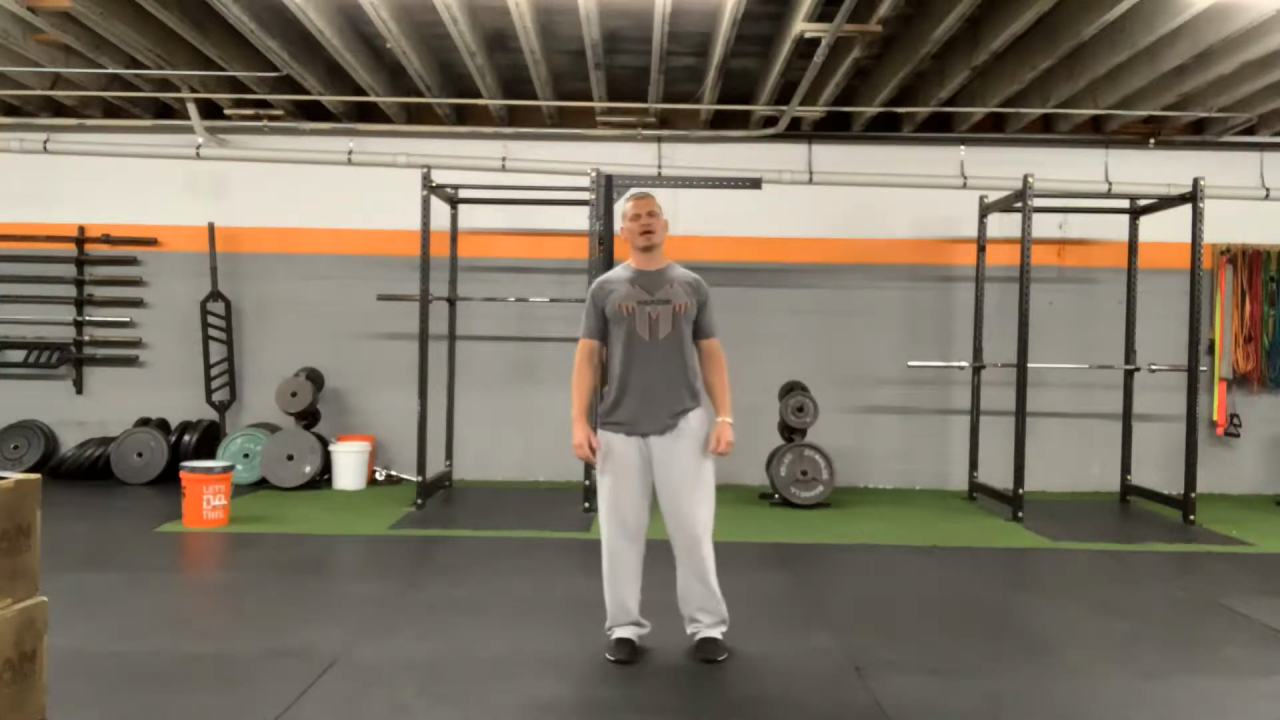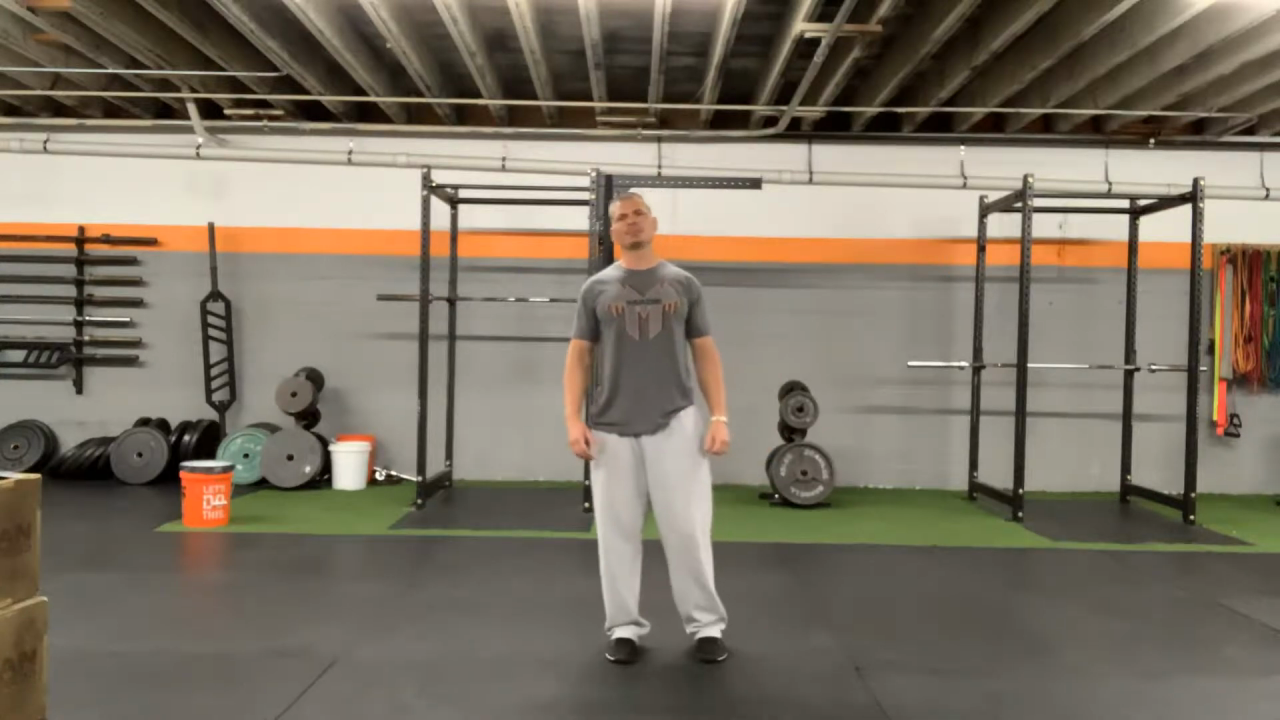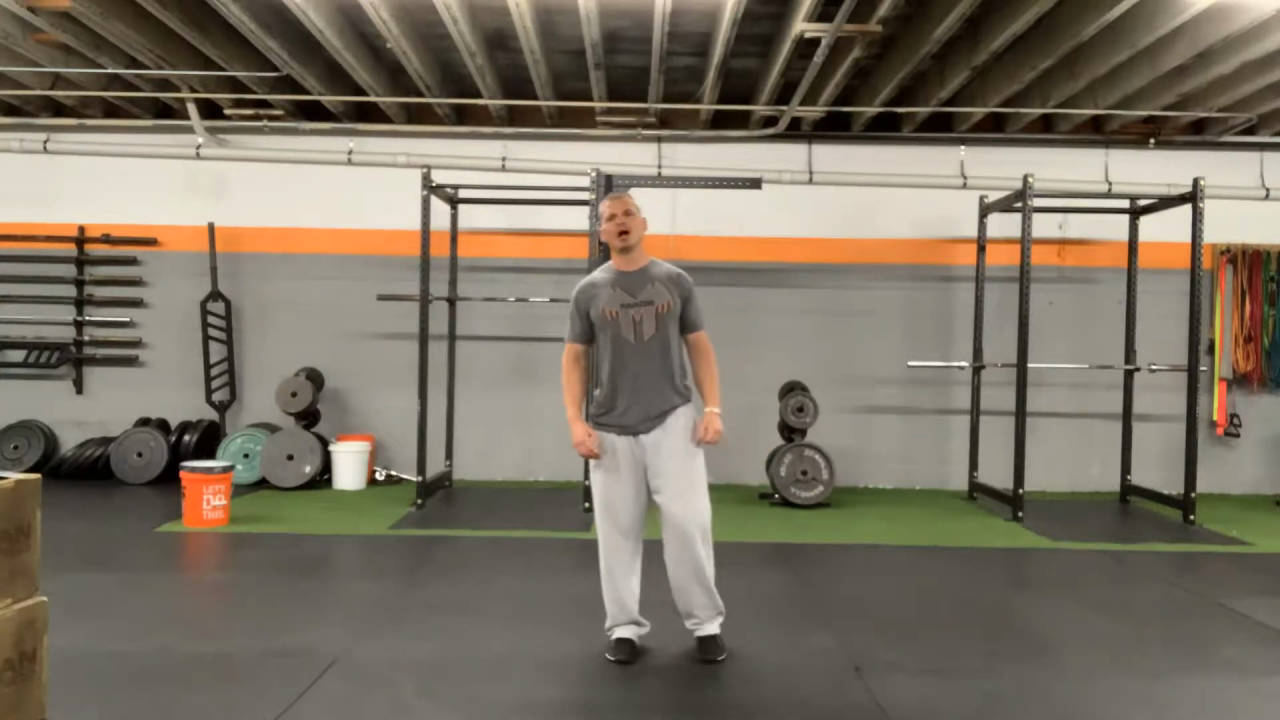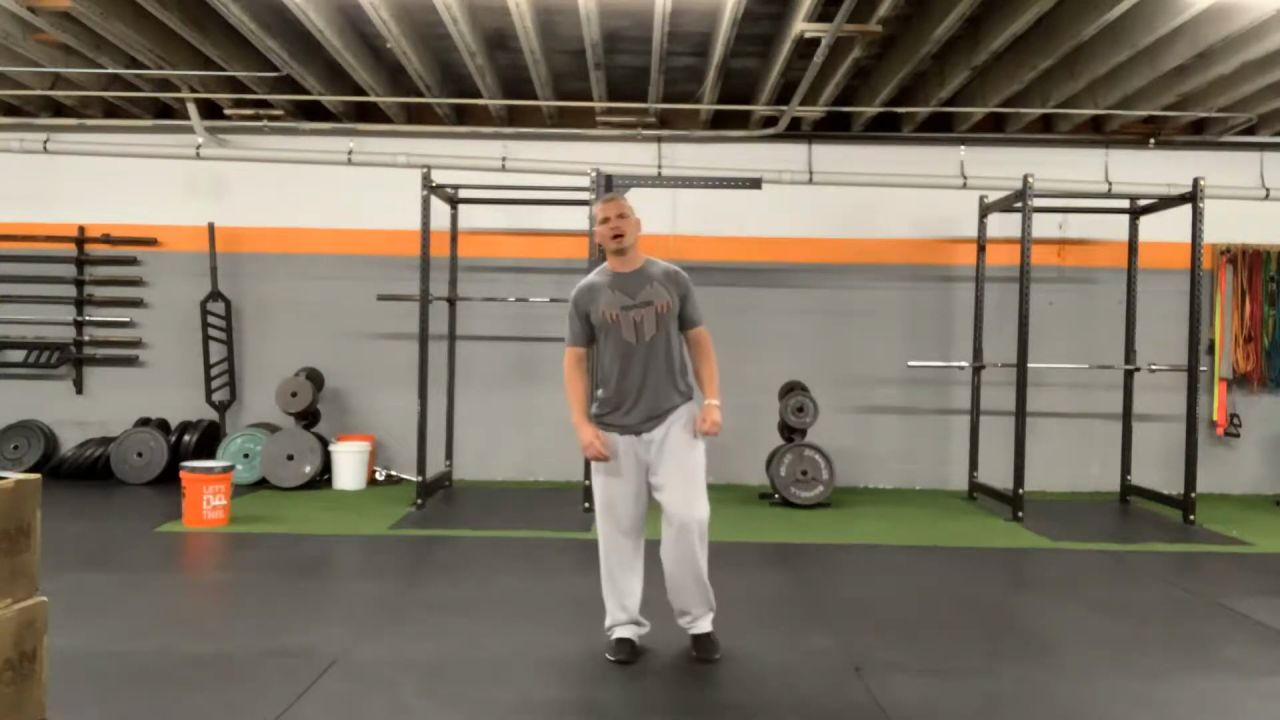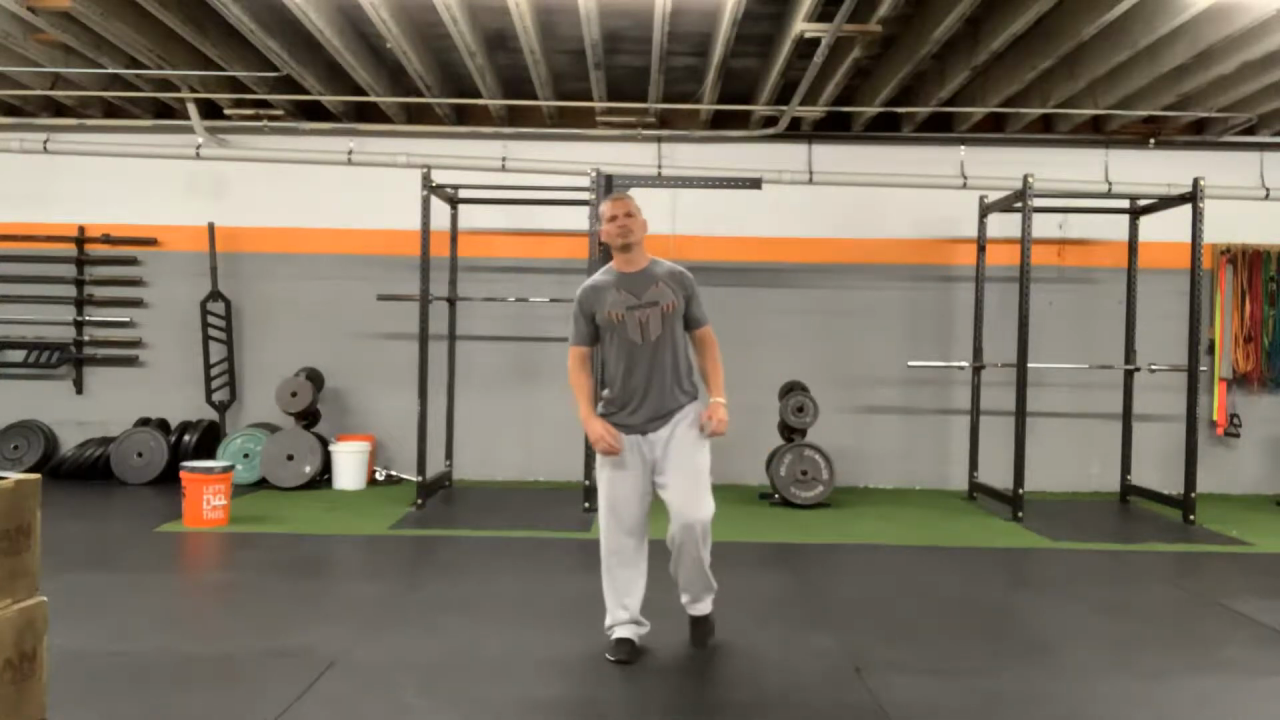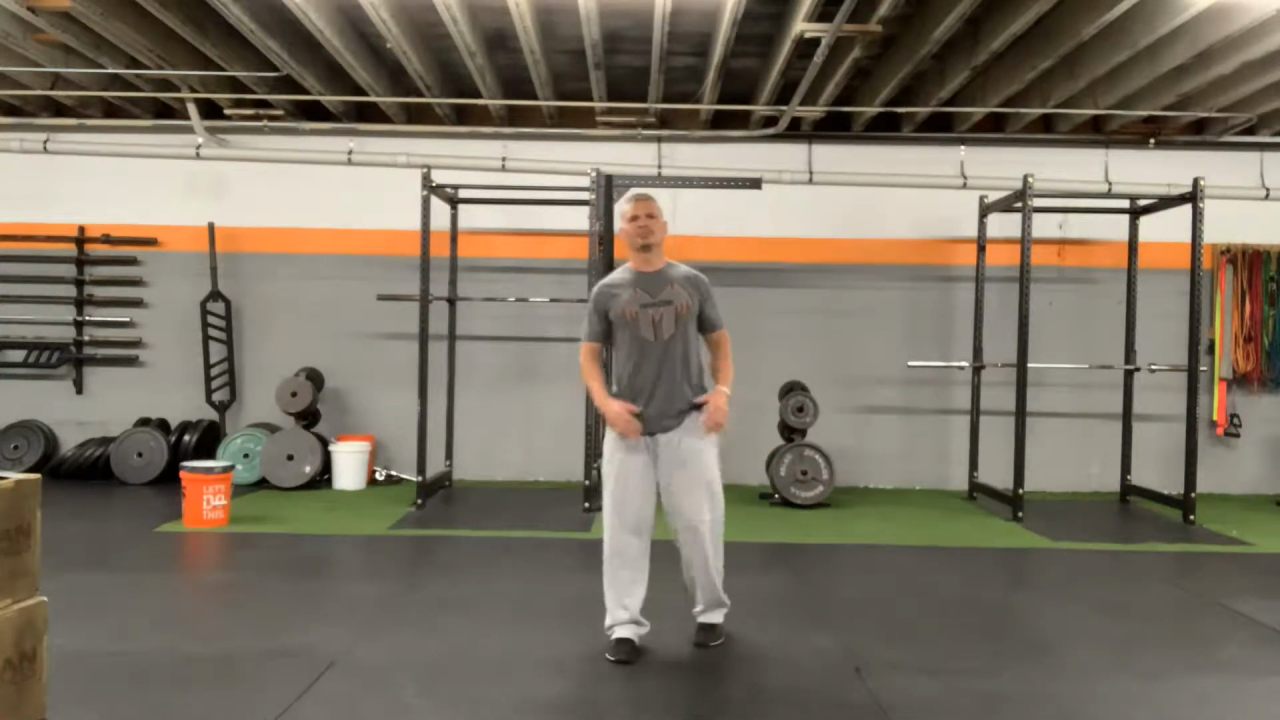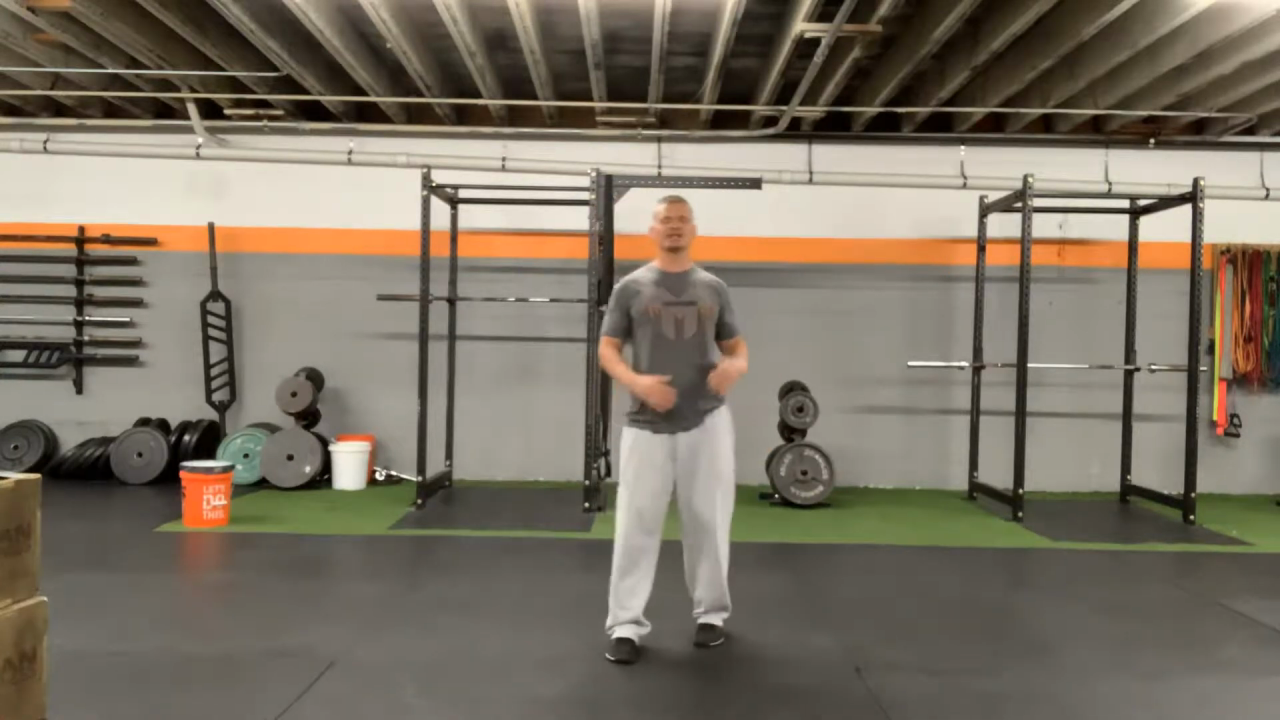
dt=0.2s
person 1, frame 1
left shoulder: (692, 285)
right shoulder: (605, 287)
left elbow: (711, 355)
right elbow: (587, 357)
left wrist: (724, 417)
right wrist: (579, 421)
left hip: (684, 425)
right hip: (620, 429)
left knee: (692, 531)
right knee: (621, 531)
left ankle: (707, 625)
right ankle: (624, 626)
person 1, frame 2
left shoulder: (684, 284)
right shoulder: (596, 288)
left elbow: (705, 353)
right elbow: (579, 356)
left wrist: (719, 417)
right wrist: (573, 418)
left hip: (676, 423)
right hip: (612, 429)
left knee: (687, 529)
right knee: (617, 532)
left ankle: (706, 624)
right ankle: (624, 626)
person 1, frame 3
left shoulder: (675, 280)
right shoulder: (589, 290)
left elbow: (699, 347)
right elbow: (574, 357)
left wrist: (712, 407)
right wrist: (575, 420)
left hip: (673, 420)
right hip: (611, 429)
left knee: (687, 521)
right knee: (618, 531)
left ankle: (706, 622)
right ankle: (624, 625)
person 1, frame 4
left shoulder: (673, 279)
right shoulder: (586, 293)
left elbow: (699, 342)
right elbow: (575, 361)
left wrist: (711, 400)
right wrist: (581, 424)
left hip: (675, 417)
right hip: (615, 428)
left knee: (687, 517)
right knee: (619, 530)
left ankle: (698, 619)
right ankle: (624, 625)
person 1, frame 5
left shoulder: (678, 279)
right shoulder: (591, 292)
left elbow: (704, 341)
right elbow: (579, 360)
left wrist: (717, 399)
right wrist: (590, 419)
left hip: (680, 418)
right hip: (621, 427)
left knee: (692, 515)
right knee: (621, 530)
left ankle: (698, 600)
right ankle: (624, 625)
person 1, frame 6
left shoulder: (693, 283)
right shoulder: (607, 290)
left elbow: (719, 342)
right elbow: (589, 354)
left wrist: (722, 390)
right wrist: (605, 401)
left hip: (689, 423)
right hip: (630, 427)
left knee: (699, 525)
right knee: (624, 529)
left ankle: (711, 612)
right ankle: (624, 625)
person 1, frame 7
left shoulder: (713, 287)
right shoulder: (630, 287)
left elbow: (735, 346)
right elbow: (607, 349)
left wrist: (736, 366)
right wrist: (635, 382)
left hip: (707, 421)
right hip: (647, 425)
left knee: (707, 524)
right knee: (636, 527)
left ankle: (711, 613)
right ankle: (625, 625)
